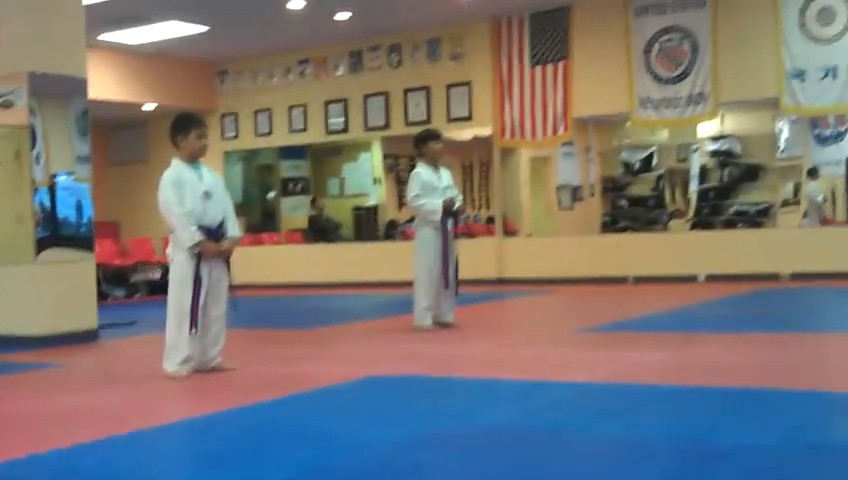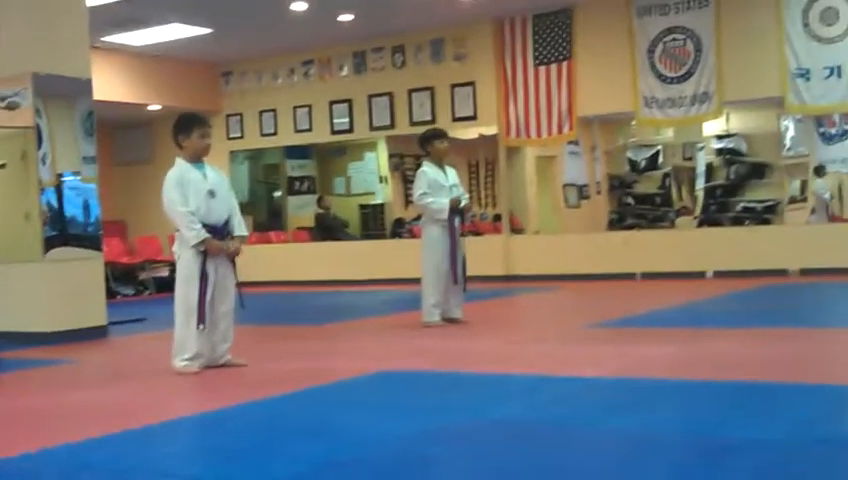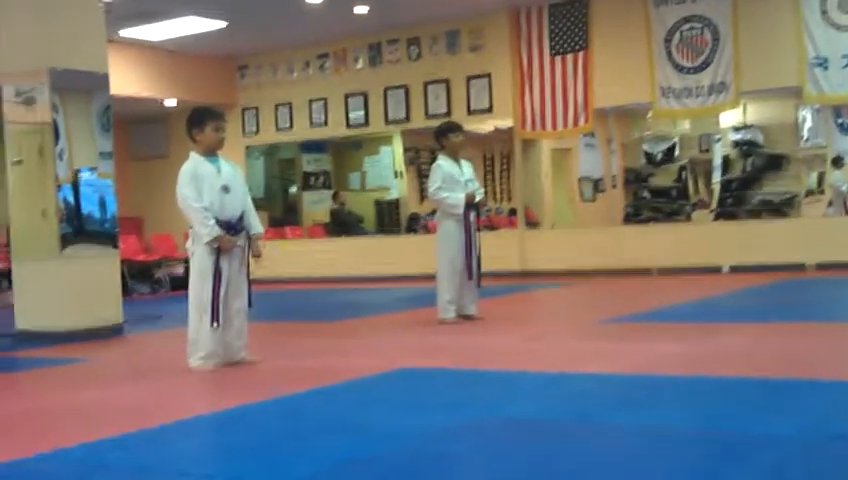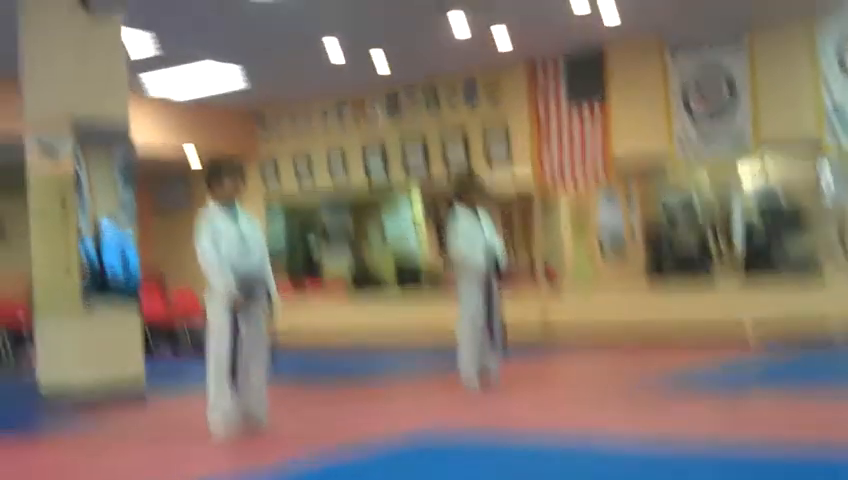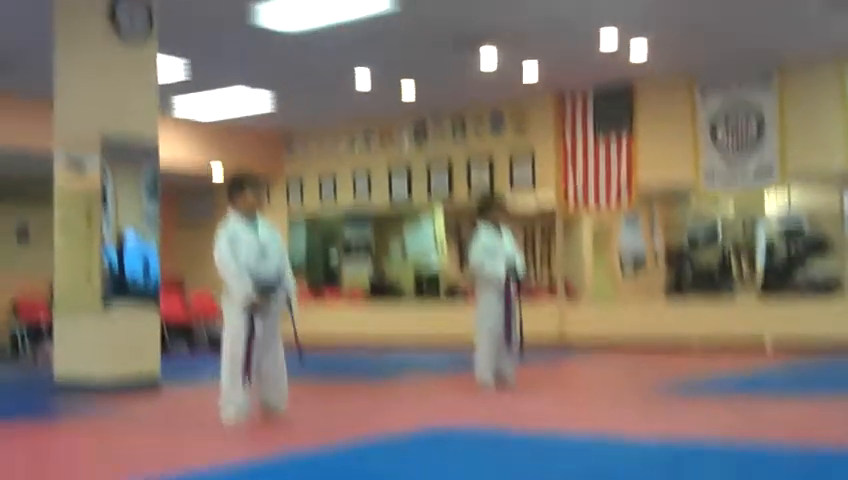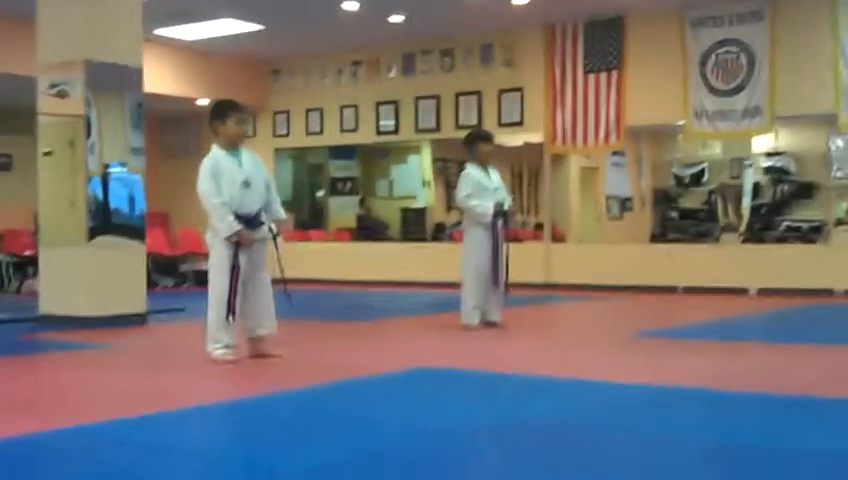
dt=0.2s
person 1, frame 1
left shoulder: (212, 175)
right shoulder: (172, 176)
left elbow: (227, 207)
right elbow: (175, 214)
left wrist: (231, 238)
right wrist: (200, 242)
left hip: (217, 248)
right hip: (188, 249)
left knee: (215, 306)
right knee: (184, 305)
left ankle: (209, 358)
right ankle: (178, 362)
person 1, frame 2
left shoulder: (217, 174)
right shoulder: (176, 175)
left elbow: (231, 206)
right elbow: (179, 213)
left wrist: (237, 236)
right wrist: (204, 240)
left hip: (223, 245)
right hip: (194, 247)
left knee: (223, 303)
right knee: (192, 303)
left ankle: (218, 354)
right ankle: (187, 358)
person 1, frame 3
left shoulder: (231, 168)
right shoulder: (190, 169)
left elbow: (246, 203)
right elbow: (192, 208)
left wrist: (255, 235)
right wrist: (217, 236)
left hip: (236, 241)
right hip: (208, 243)
left knee: (237, 300)
right knee: (205, 300)
left ankle: (234, 352)
right ankle: (202, 356)
person 1, frame 4
left shoulder: (249, 221)
right shoulder: (209, 222)
left elbow: (263, 259)
right elbow: (211, 263)
left wrist: (269, 294)
right wrist: (234, 292)
left hip: (255, 299)
right hip: (226, 301)
left knee: (256, 359)
right knee: (224, 360)
left ankle: (254, 414)
right ankle: (223, 419)
person 1, frame 5
left shoulder: (269, 230)
right shoulder: (228, 231)
left elbow: (281, 262)
right elbow: (228, 267)
left wrist: (288, 292)
right wrist: (250, 296)
left hip: (270, 300)
right hip: (242, 302)
left knee: (272, 354)
right knee: (238, 356)
left ankle: (272, 404)
right ankle: (234, 409)
person 1, frame 6
left shoulder: (253, 160)
right shoulder: (211, 163)
left elbow: (268, 191)
right elbow: (211, 202)
left wrist: (279, 217)
right wrist: (235, 231)
left hip: (256, 233)
right hip: (226, 236)
left knee: (259, 289)
right knee: (224, 291)
left ankle: (258, 340)
right ankle: (220, 346)
person 2, frame 1
left shoulder: (446, 173)
right shoulder: (418, 174)
left elbow: (455, 197)
right elbow: (413, 201)
left wrist: (457, 206)
right wrist: (440, 206)
left hip: (445, 228)
right hip: (428, 229)
left knee: (448, 273)
right knee: (427, 273)
left ankle: (443, 316)
right ankle: (424, 319)
person 2, frame 2
left shoulder: (451, 172)
right shoulder: (424, 172)
left elbow: (461, 195)
right elbow: (419, 199)
left wrist: (464, 205)
right wrist: (447, 205)
left hip: (452, 226)
right hip: (435, 227)
left knee: (455, 269)
right knee: (435, 270)
left ankle: (451, 312)
right ankle: (432, 315)
person 2, frame 3
left shoulder: (466, 166)
right shoulder: (439, 166)
left elbow: (476, 189)
right elbow: (434, 194)
left wrist: (479, 199)
right wrist: (462, 199)
left hip: (467, 221)
right hip: (450, 221)
left knee: (470, 265)
right knee: (450, 266)
left ankle: (466, 308)
right ankle: (447, 312)
person 2, frame 4
left shoulder: (485, 219)
right shoulder: (459, 221)
left elbow: (496, 245)
right elbow: (457, 251)
left wrist: (500, 259)
right wrist: (483, 261)
left hip: (489, 281)
right hip: (472, 281)
left knee: (492, 325)
right knee: (471, 327)
left ankle: (489, 370)
right ankle: (470, 374)
person 2, frame 5
left shoulder: (507, 235)
right shoulder: (481, 236)
left elbow: (516, 258)
right elbow: (477, 263)
left wrist: (518, 270)
right wrist: (501, 271)
left hip: (508, 289)
right hip: (491, 290)
left knee: (509, 332)
right knee: (489, 332)
left ankle: (504, 372)
right ankle: (485, 375)
person 2, frame 6
left shoulder: (495, 174)
right shoulder: (469, 174)
left elbow: (504, 198)
right elbow: (463, 200)
left wrist: (506, 208)
right wrist: (489, 209)
left hip: (494, 228)
right hip: (477, 228)
left knee: (494, 272)
right knee: (476, 272)
left ankle: (490, 315)
right ankle: (471, 317)
